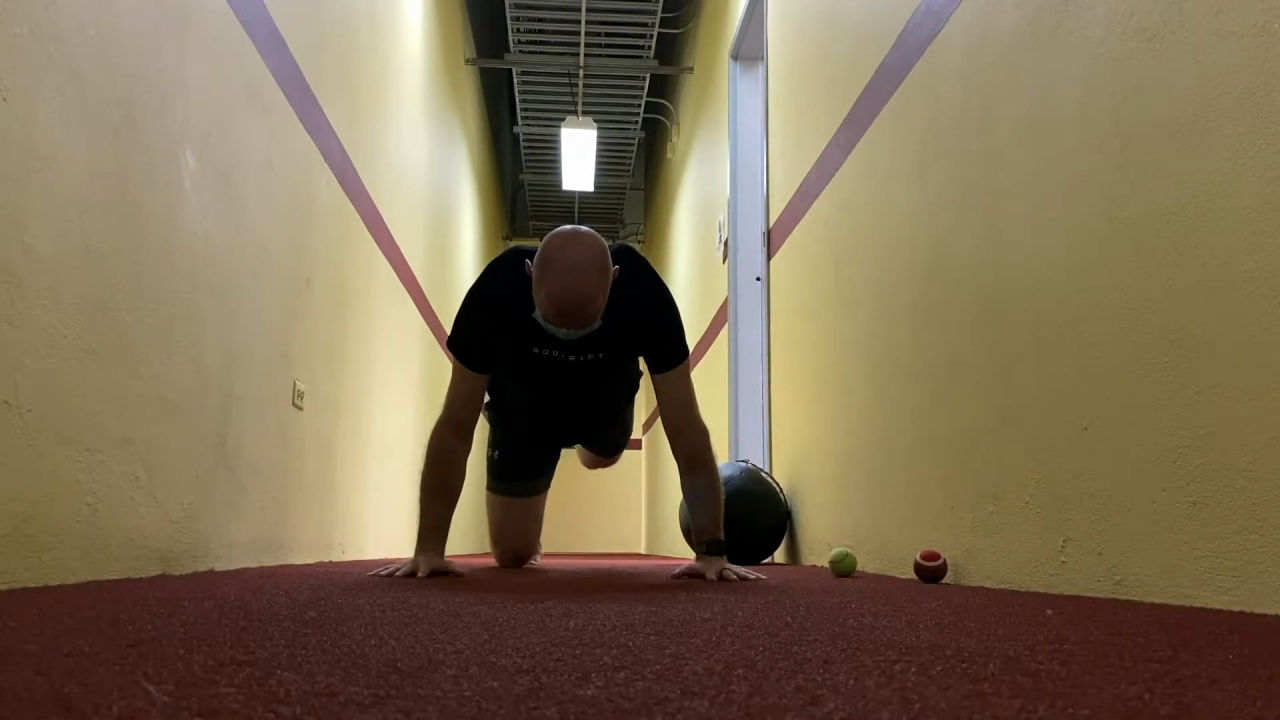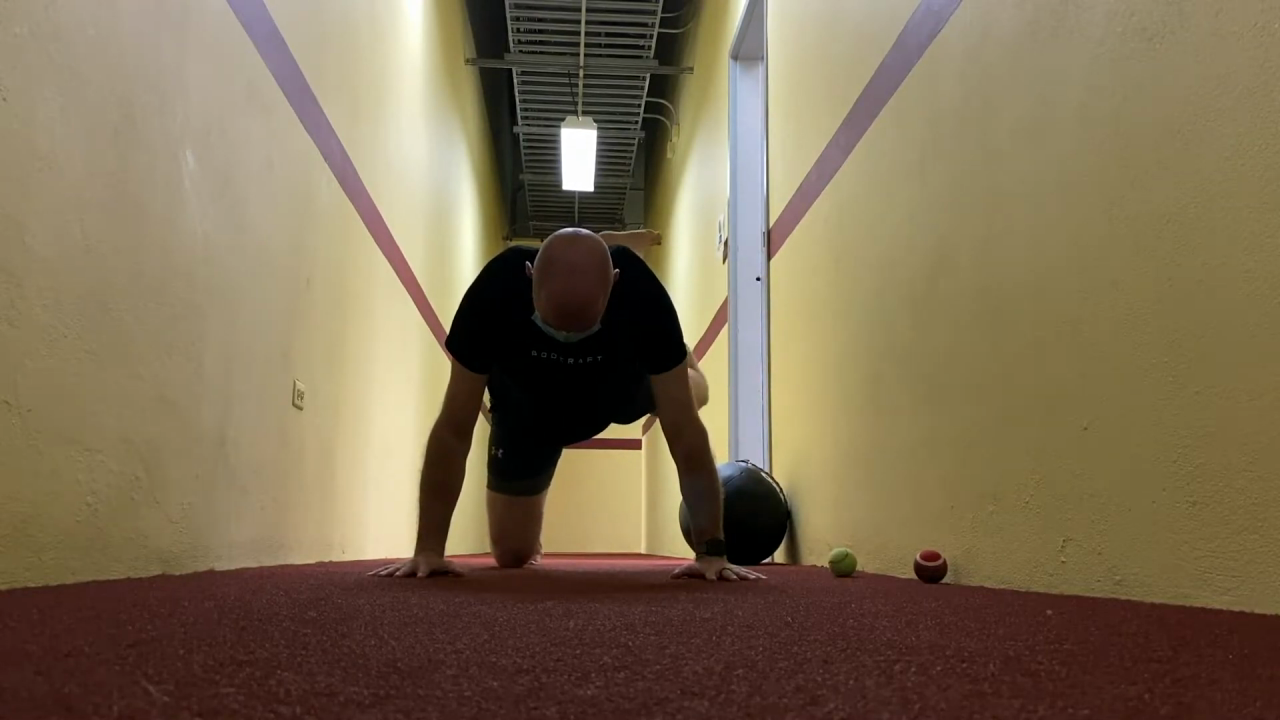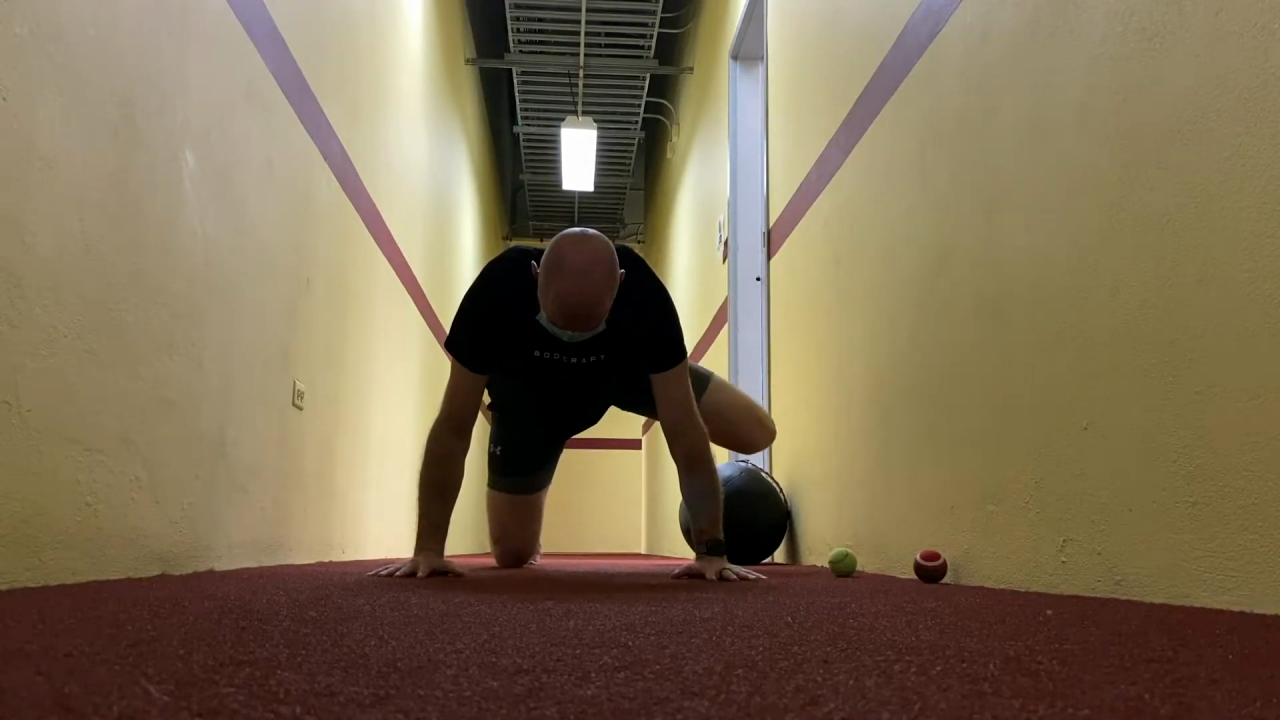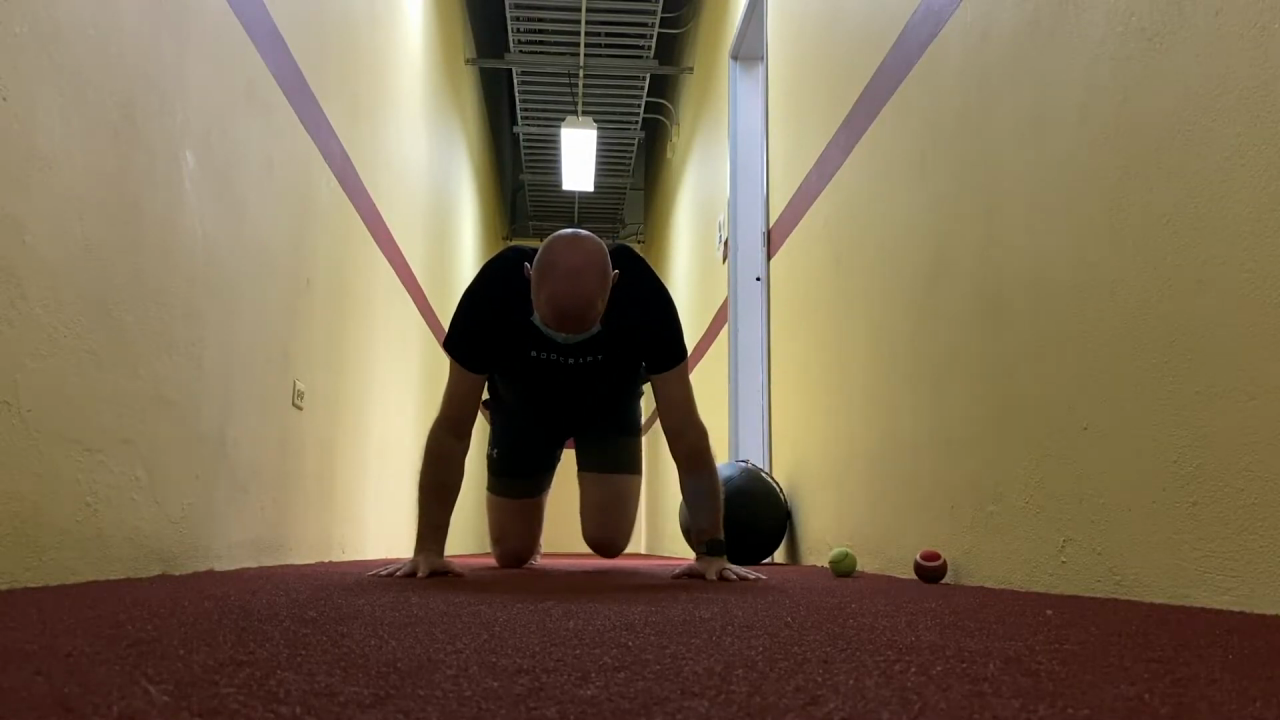
dt=0.5s
person 1, frame 1
left shoulder: (643, 291)
right shoulder: (496, 289)
left elbow: (685, 429)
right elbow: (455, 429)
left wrist: (711, 551)
right wrist: (429, 550)
left hip: (605, 403)
right hip: (523, 411)
left knee: (598, 460)
right knee: (512, 555)
person 1, frame 2
left shoulder: (641, 292)
right shoulder: (496, 289)
left elbow: (684, 429)
right elbow: (454, 428)
left wrist: (711, 550)
right wrist: (429, 549)
left hip: (618, 392)
right hip: (526, 410)
right knee: (512, 555)
person 1, frame 3
left shoulder: (644, 294)
right shoulder: (498, 288)
left elbow: (684, 427)
right elbow: (453, 428)
left wrist: (710, 550)
right wrist: (428, 549)
left hip: (622, 373)
right hip: (527, 399)
left knee: (754, 433)
right knee: (512, 553)
person 1, frame 4
left shoulder: (642, 291)
right shoulder: (494, 288)
left elbow: (683, 427)
right elbow: (453, 428)
left wrist: (711, 551)
right wrist: (428, 550)
left hip: (609, 400)
right hip: (524, 405)
left knee: (607, 541)
right knee: (512, 555)
right ankle: (528, 504)
